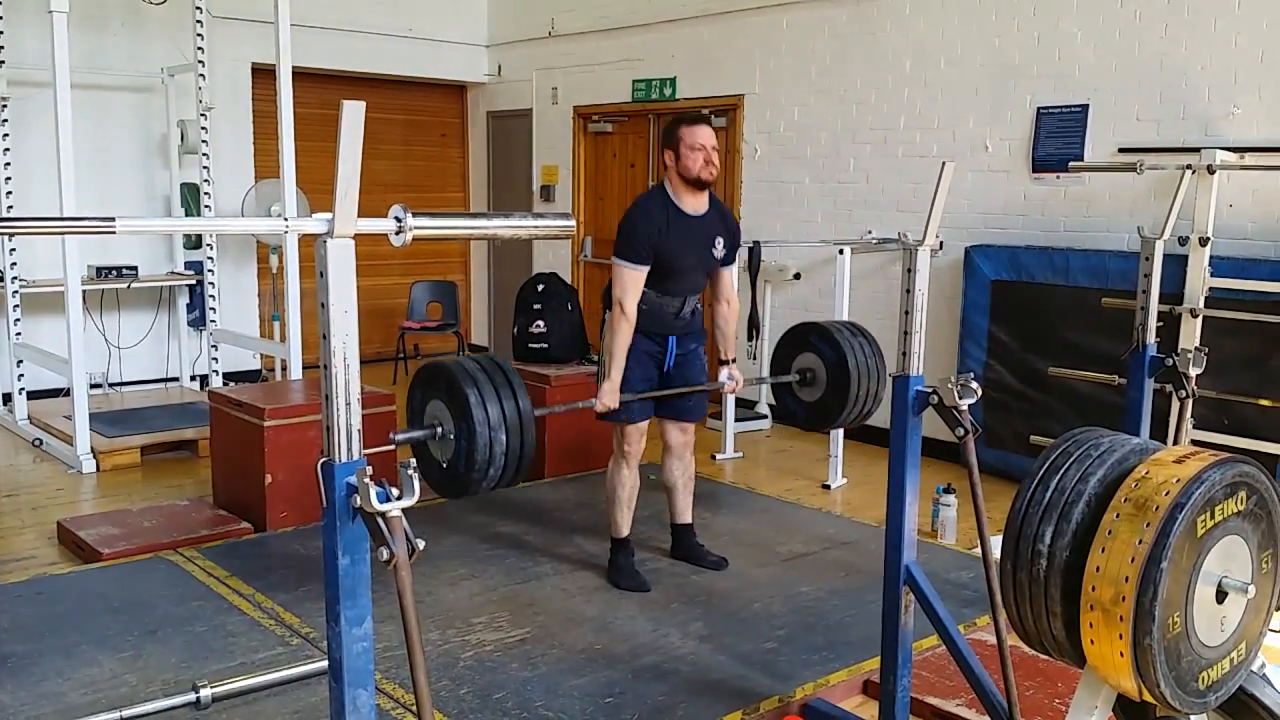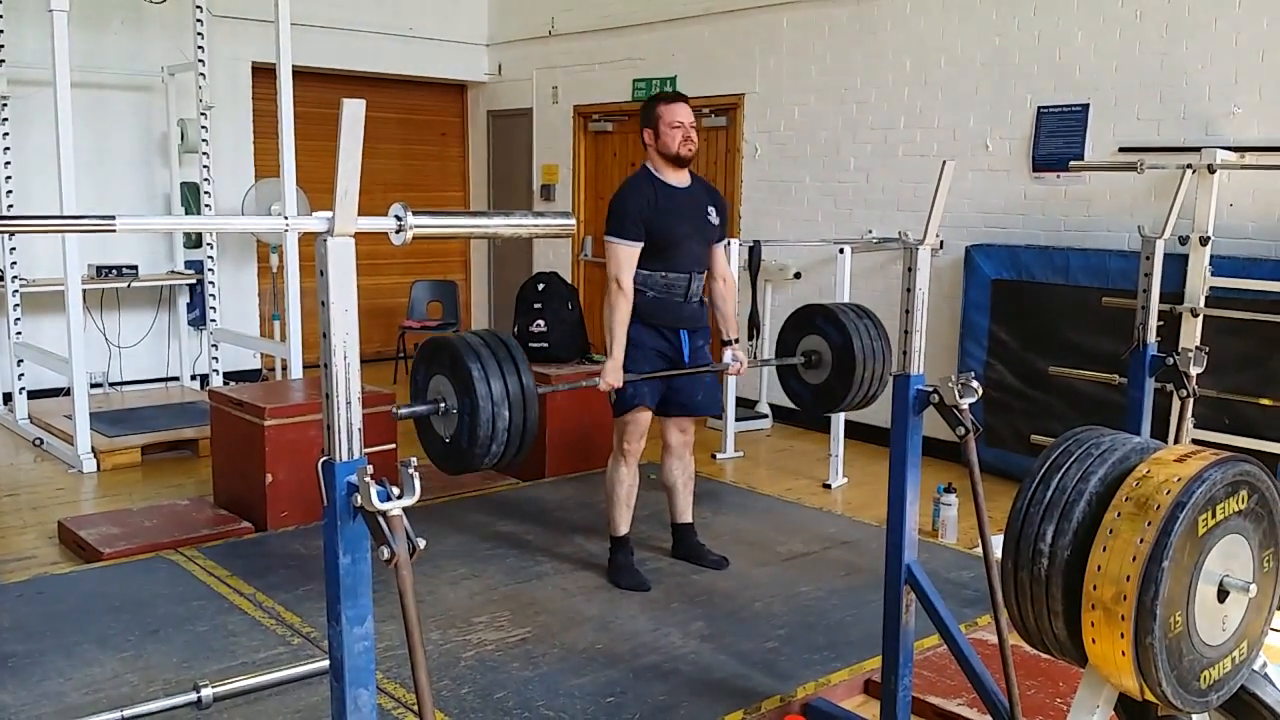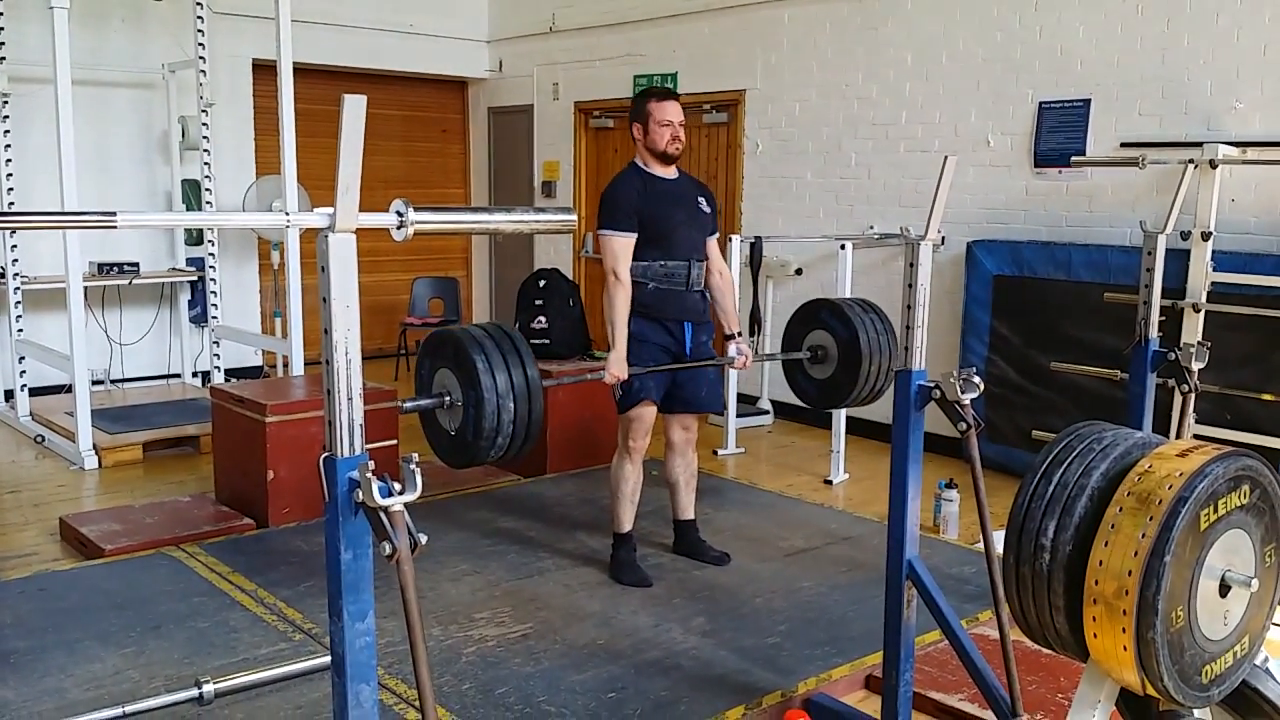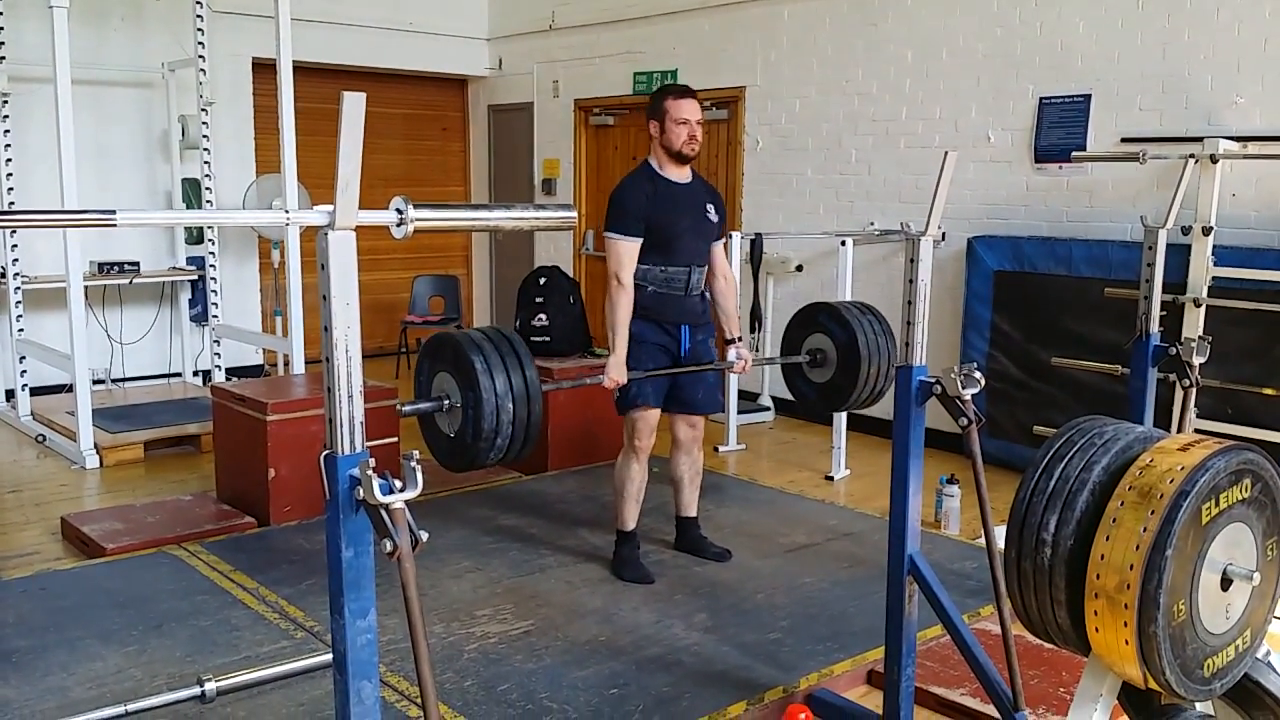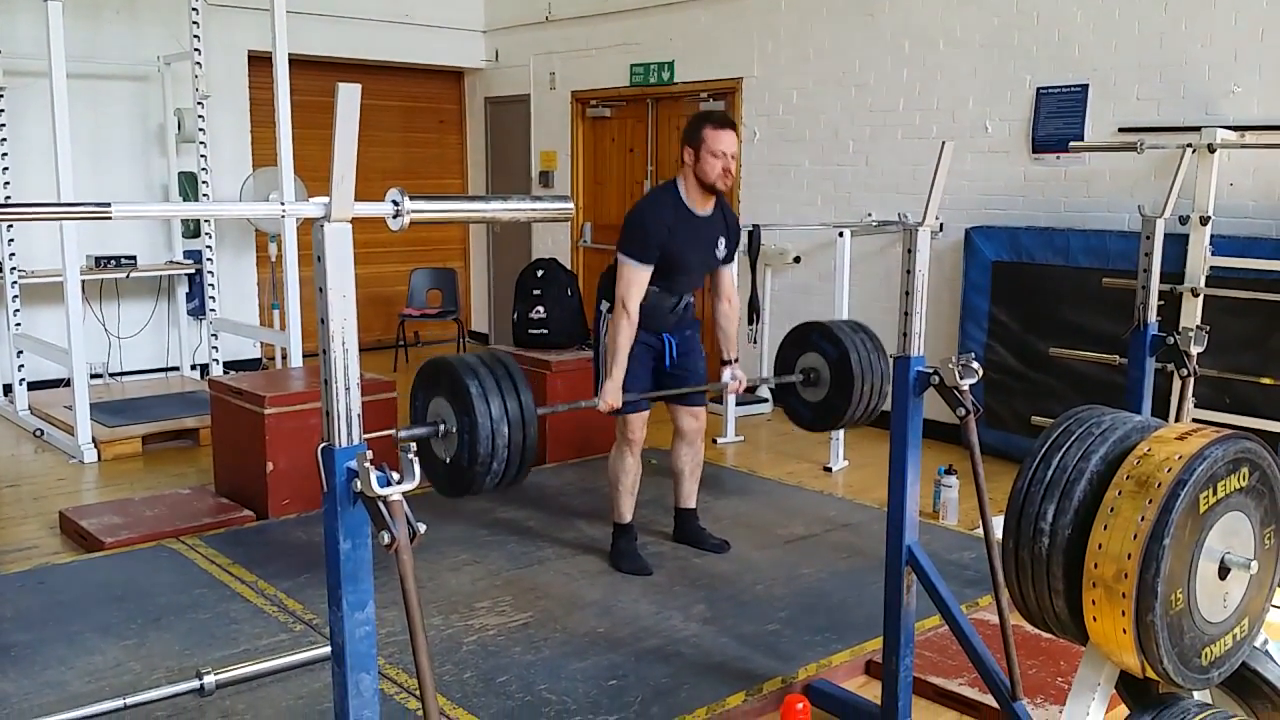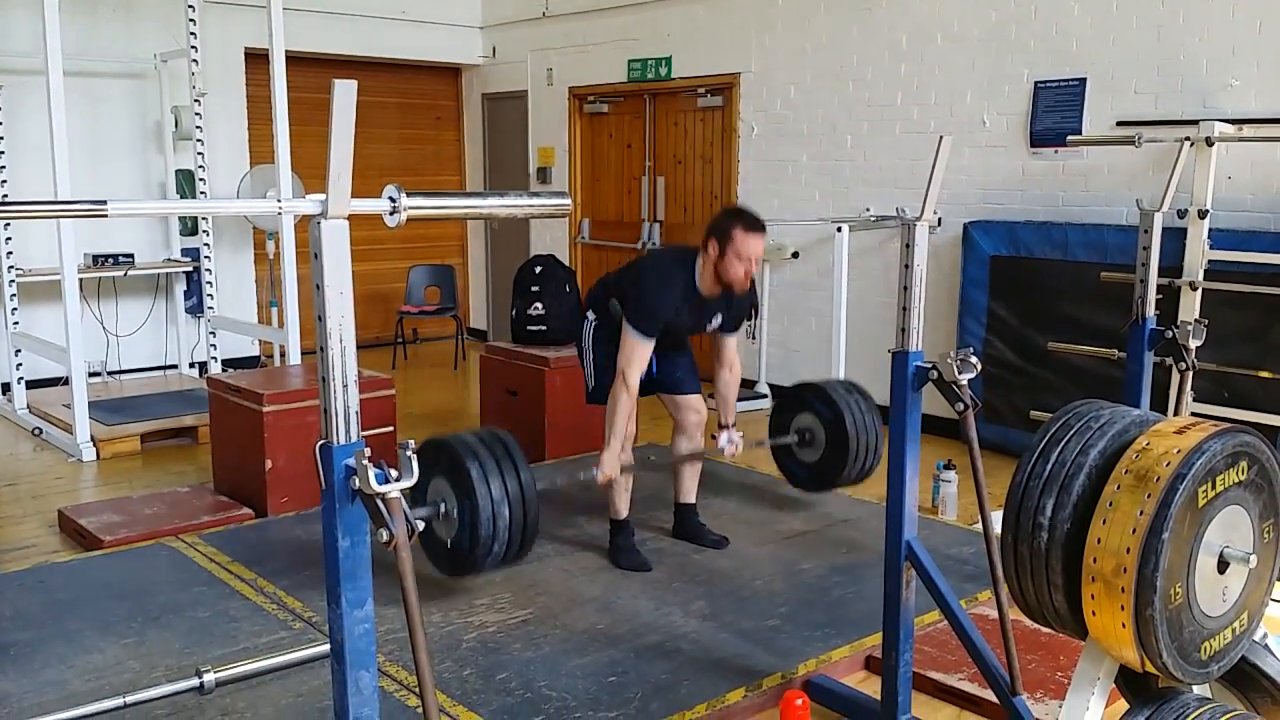
dt=0.2s
person 1, frame 1
left shoulder: (724, 222)
right shoulder: (646, 217)
left elbow: (725, 298)
right elbow: (623, 305)
left wrist: (728, 361)
right wrist: (611, 379)
left hip: (686, 336)
right hip: (637, 337)
left knee: (682, 440)
right knee: (630, 444)
left ankle: (684, 538)
right ankle: (620, 553)
person 1, frame 2
left shoulder: (709, 197)
right shoulder: (635, 196)
left elbow: (721, 275)
right elbow: (620, 281)
left wrist: (730, 340)
right wrist: (614, 357)
left hip: (692, 333)
right hip: (642, 334)
left knee: (681, 439)
right knee: (630, 443)
left ankle: (684, 537)
right ankle: (620, 552)
person 1, frame 3
left shoulder: (698, 192)
right shoulder: (626, 190)
left elbow: (716, 269)
right elbow: (617, 274)
left wrist: (734, 333)
right wrist: (618, 349)
left hip: (695, 330)
right hip: (645, 330)
left knee: (684, 437)
right knee: (636, 439)
left ankle: (686, 533)
right ankle: (622, 548)
person 1, frame 4
left shoulder: (708, 196)
right shoulder: (635, 192)
left elbow: (722, 273)
right elbow: (620, 278)
left wrist: (734, 339)
right wrist: (617, 353)
left hip: (696, 328)
right hip: (644, 329)
left knee: (690, 435)
right knee: (641, 439)
left ankle: (688, 531)
right ankle: (626, 545)
person 1, frame 5
left shoulder: (727, 223)
right shoulder: (654, 214)
left elbow: (725, 296)
right elbow: (628, 304)
left wrist: (730, 361)
right wrist: (613, 382)
left hip: (679, 323)
right hip: (627, 315)
left knee: (693, 423)
right knee: (632, 430)
left ankle: (687, 521)
right ankle: (623, 535)
person 1, frame 6
left shoulder: (739, 297)
right shoulder: (662, 285)
left elbow: (727, 364)
right elbow: (628, 376)
left wrist: (728, 426)
right wrist: (611, 452)
left hip: (665, 336)
right hip: (608, 322)
left knee: (693, 417)
right knee: (625, 425)
left ankle: (686, 518)
right ankle: (621, 534)
